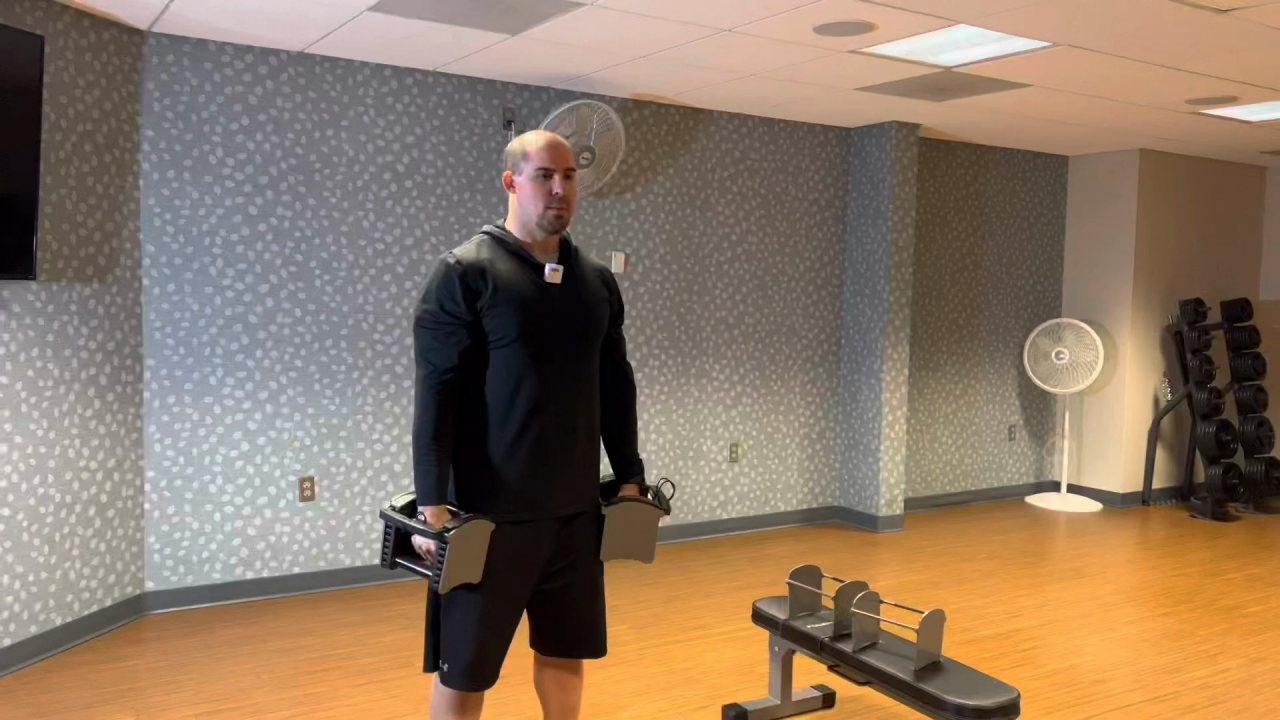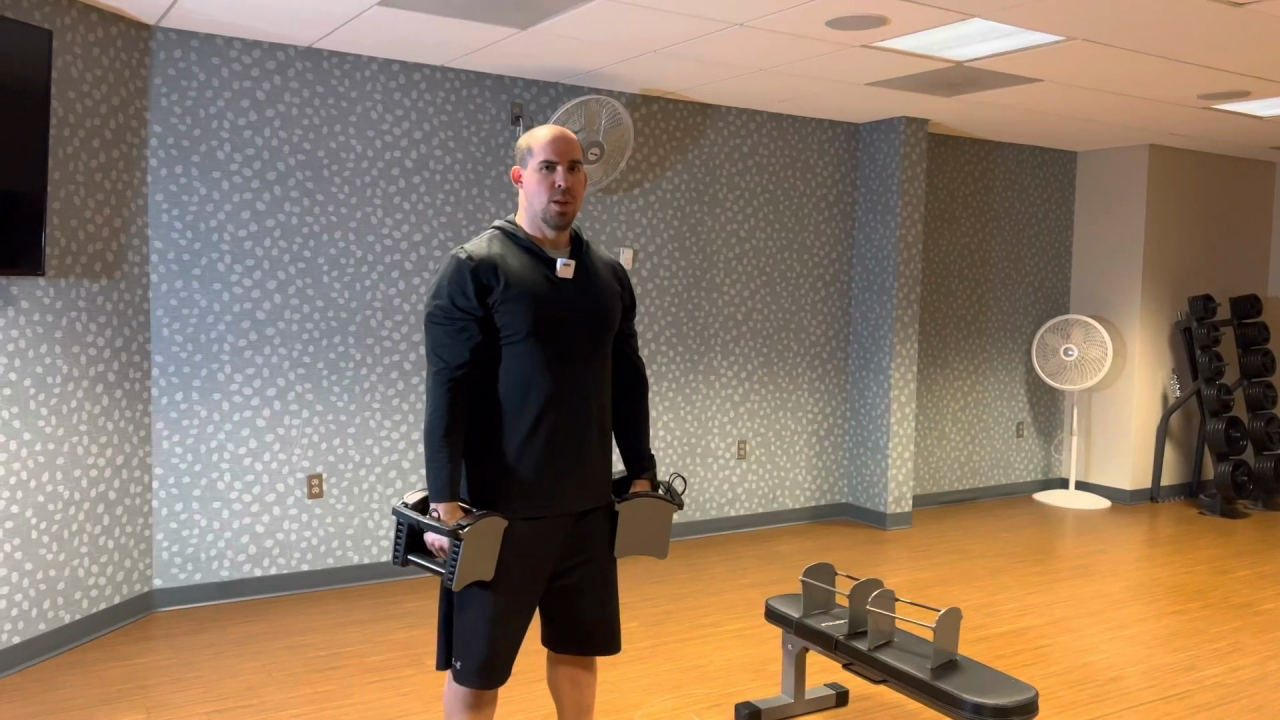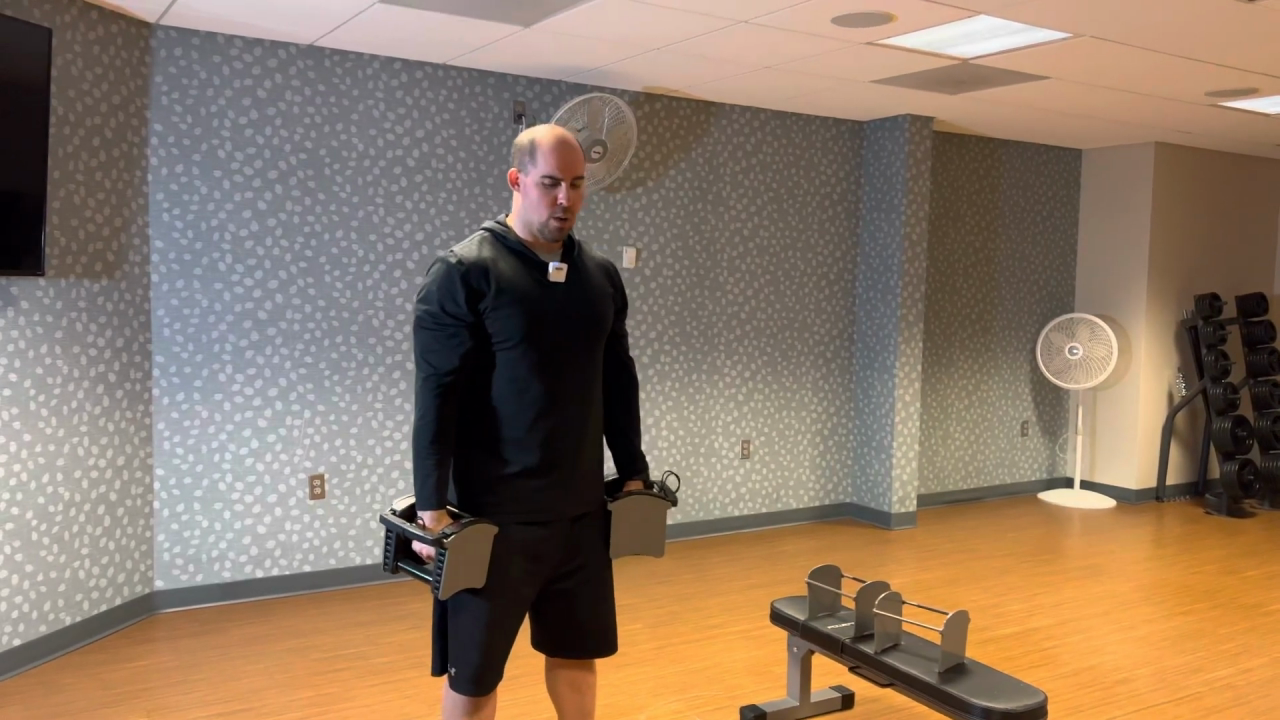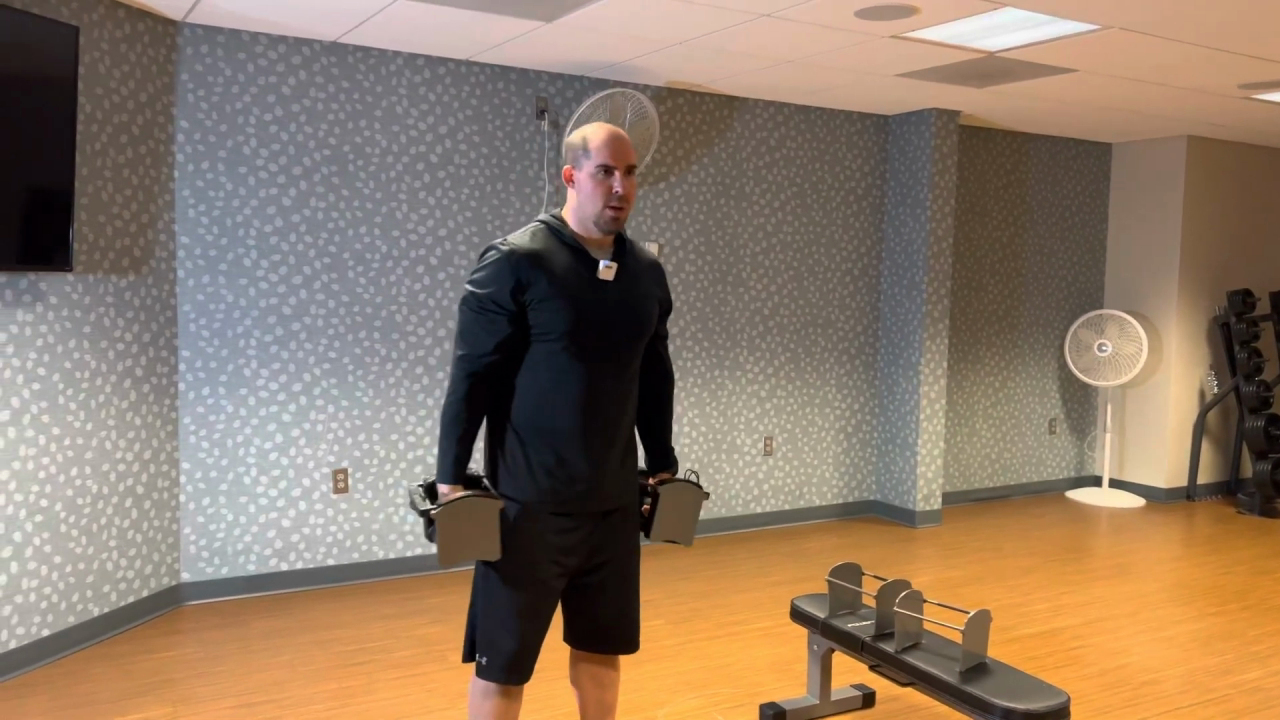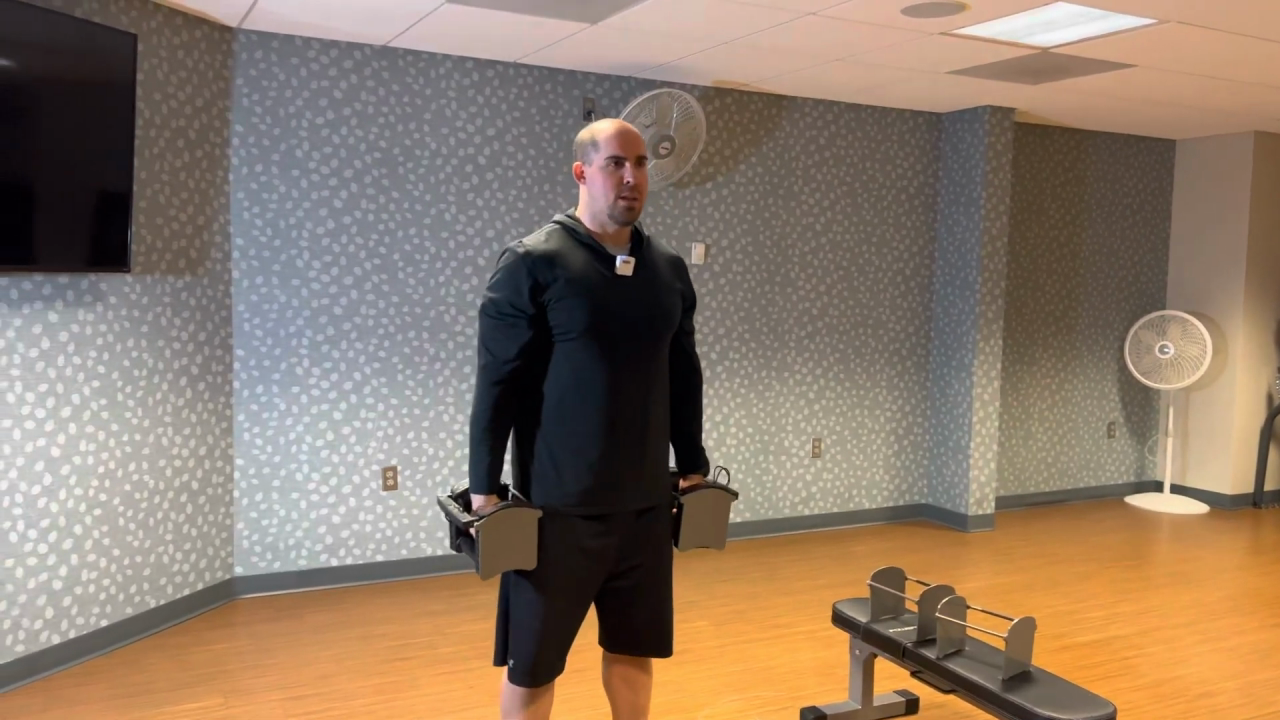
dt=1s
person 1, frame 1
left shoulder: (597, 281)
right shoulder: (464, 273)
left elbow: (615, 386)
right elbow: (436, 393)
left wrist: (629, 477)
right wrist: (432, 503)
left hip: (575, 508)
right hip: (488, 512)
left knee: (565, 651)
right knee: (464, 667)
person 1, frame 2
left shoulder: (608, 274)
right shoulder: (474, 268)
left elbow: (628, 380)
right elbow: (448, 389)
left wrist: (641, 472)
right wrist: (445, 500)
left hip: (588, 504)
right hip: (500, 507)
left knee: (579, 647)
right knee: (478, 664)
person 1, frame 3
left shoulder: (601, 276)
right shoulder: (464, 273)
left elbow: (618, 383)
right elbow: (436, 397)
left wrist: (633, 473)
right wrist: (431, 506)
left hip: (581, 508)
right hip: (492, 514)
left knee: (577, 651)
right knee: (473, 669)
person 1, frame 4
left shoulder: (646, 273)
right shoulder: (514, 263)
right elbow: (471, 375)
left wrist: (662, 463)
right wrist: (452, 475)
left hip: (613, 498)
right hip: (529, 499)
left knee: (602, 644)
right knee: (503, 657)
person 1, frame 5
left shoulder: (669, 270)
right shoulder: (531, 264)
left elbow: (683, 376)
right elbow: (497, 383)
left wrist: (692, 466)
right wrist: (485, 487)
left hip: (645, 499)
right hip: (558, 503)
left knee: (635, 646)
right knee: (532, 658)
